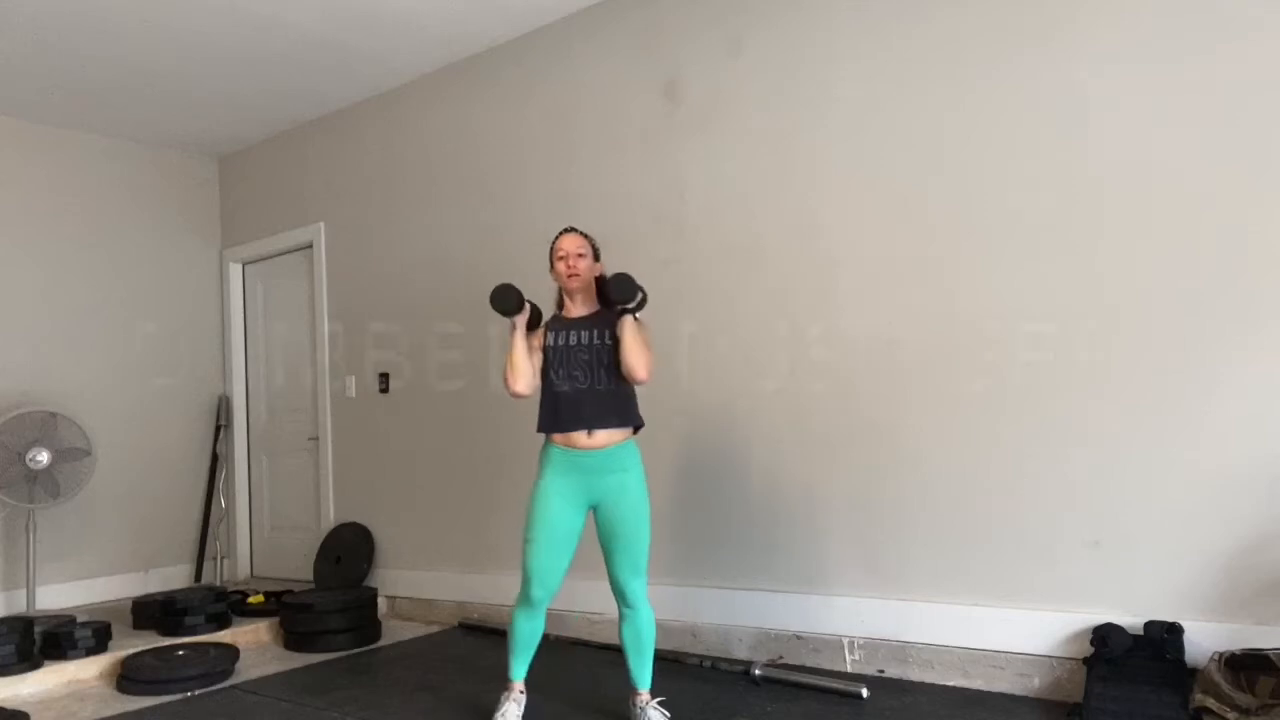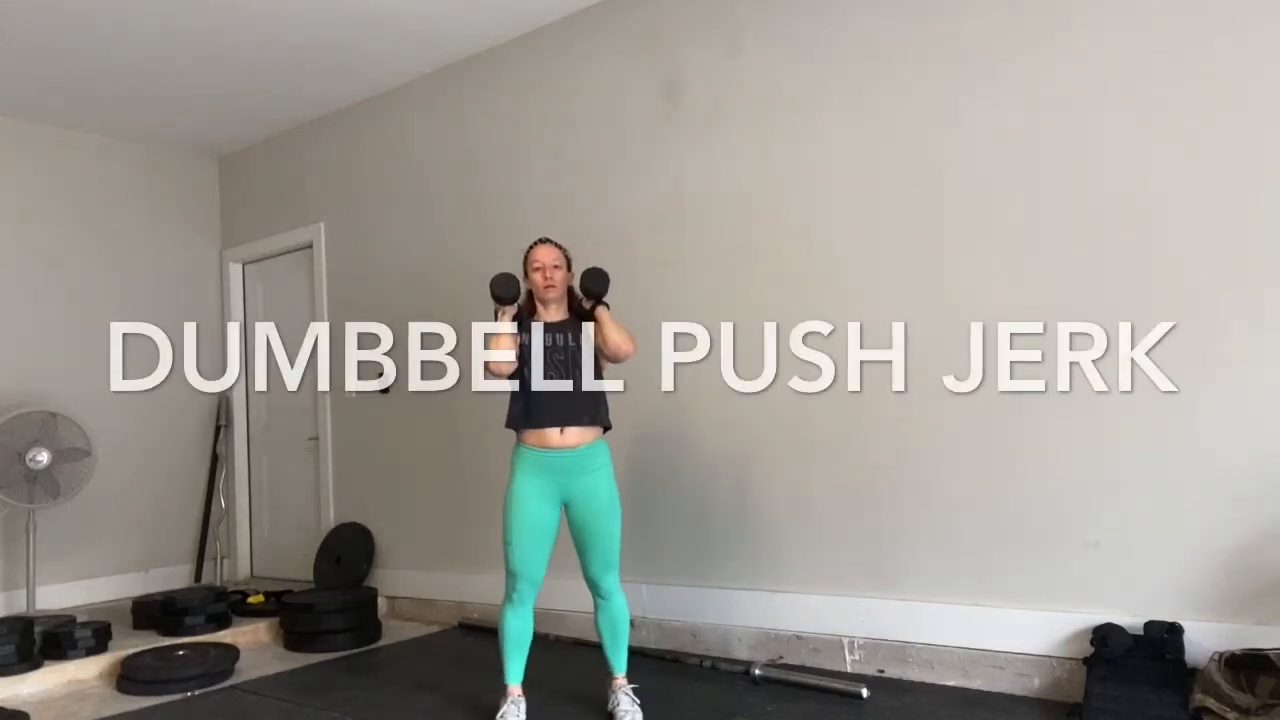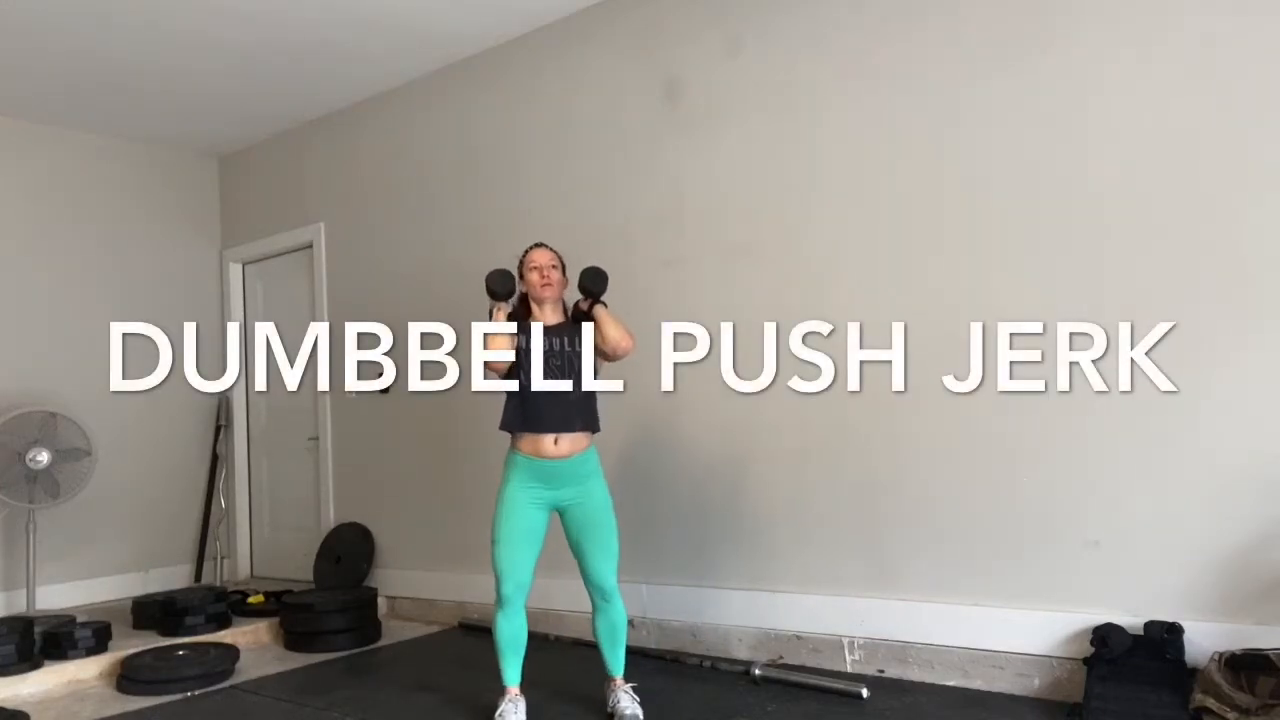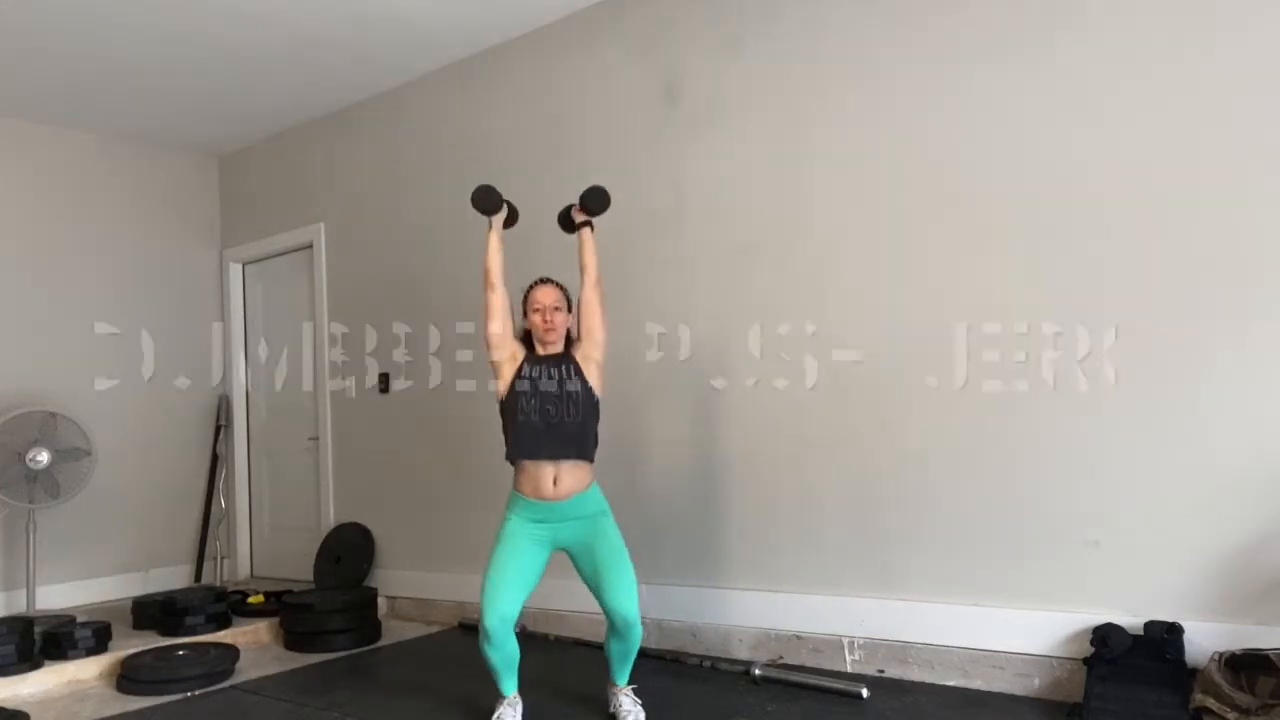
dt=1s
person 1, frame 1
left shoulder: (618, 322)
right shoulder: (545, 333)
left elbow: (640, 372)
right elbow: (519, 386)
left wrist: (626, 314)
right wrist: (517, 327)
left hip: (619, 466)
right hip: (561, 467)
left knee: (632, 592)
right knee: (536, 591)
person 1, frame 2
left shoulder: (589, 329)
right shoulder: (518, 330)
left elbow: (624, 350)
right elbow: (498, 366)
left wrist: (598, 307)
right wrist: (505, 315)
left hip: (590, 466)
right hip: (533, 469)
left knee: (605, 582)
right knee: (521, 587)
person 1, frame 3
left shoulder: (584, 331)
right shoulder: (513, 331)
left elbow: (622, 346)
right elbow: (496, 363)
left wrist: (596, 305)
right wrist: (500, 312)
left hip: (582, 474)
right hip: (526, 477)
left knee: (604, 585)
right knee: (510, 589)
person 1, frame 4
left shoulder: (586, 361)
right shoulder: (511, 363)
left elbow: (592, 284)
right elbow: (494, 288)
left wrist: (585, 226)
right wrist: (495, 227)
left hip: (587, 513)
right hip: (526, 518)
left knee: (626, 615)
right knee: (495, 622)
